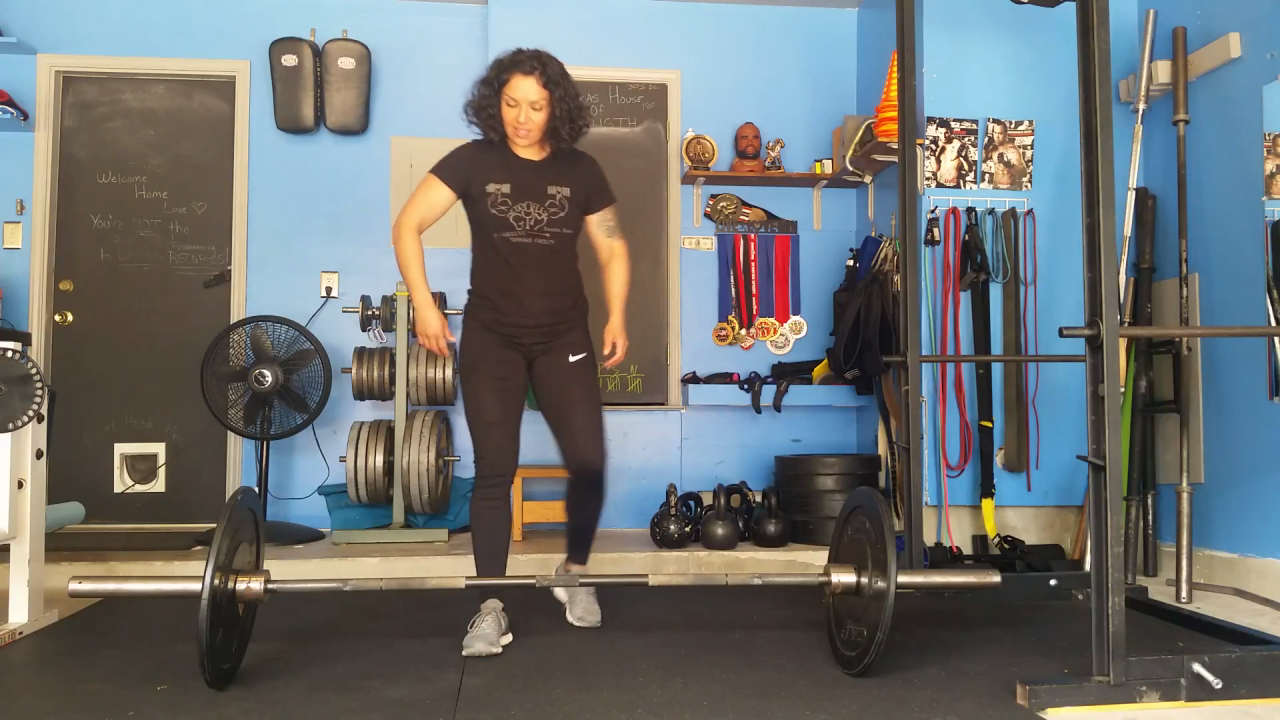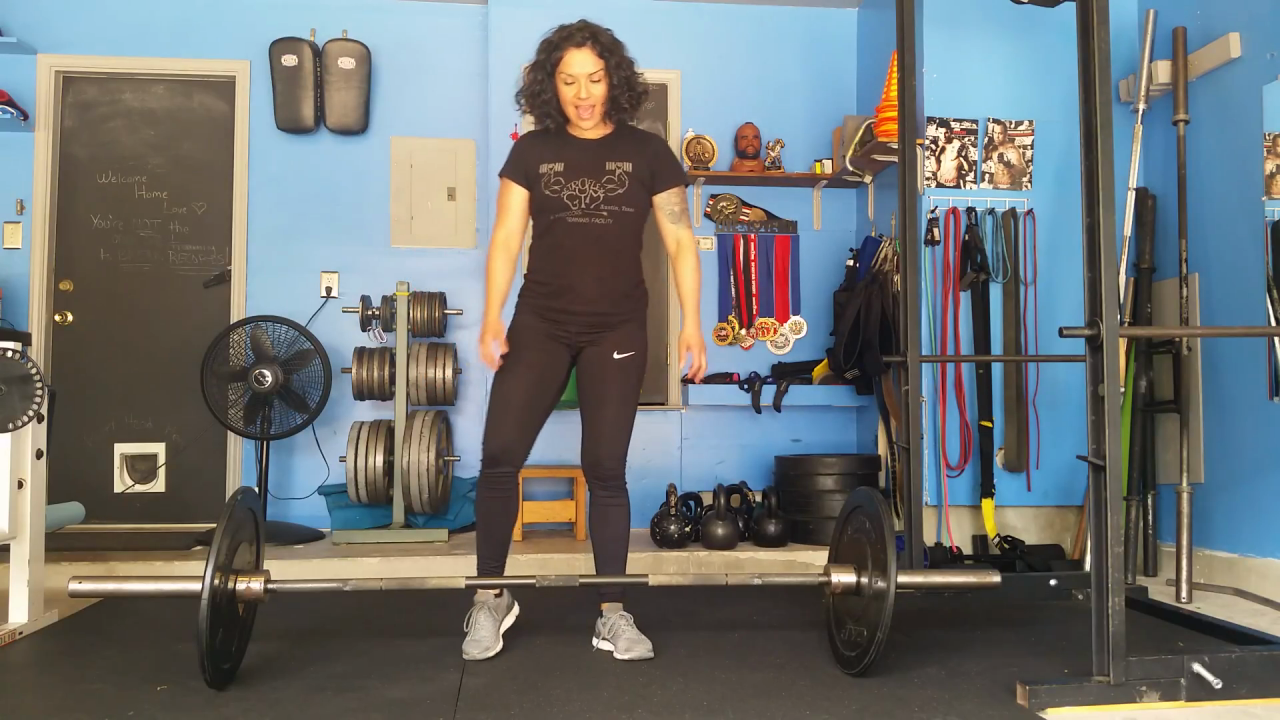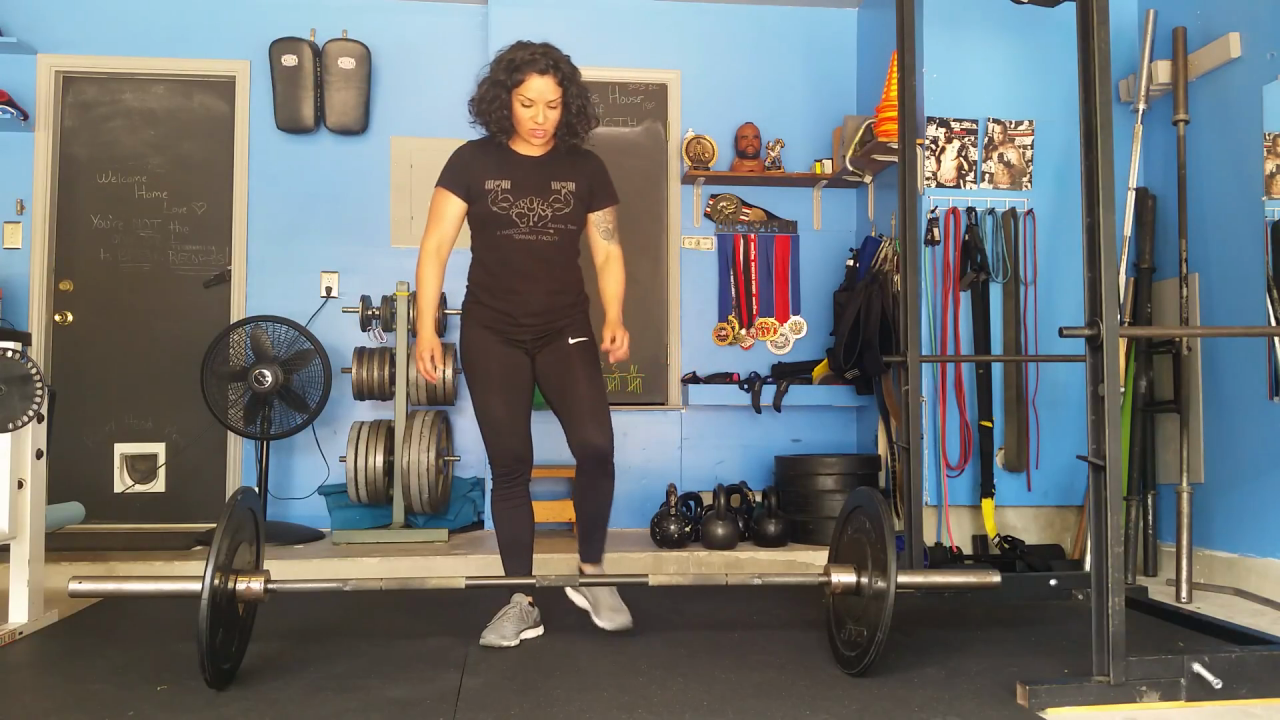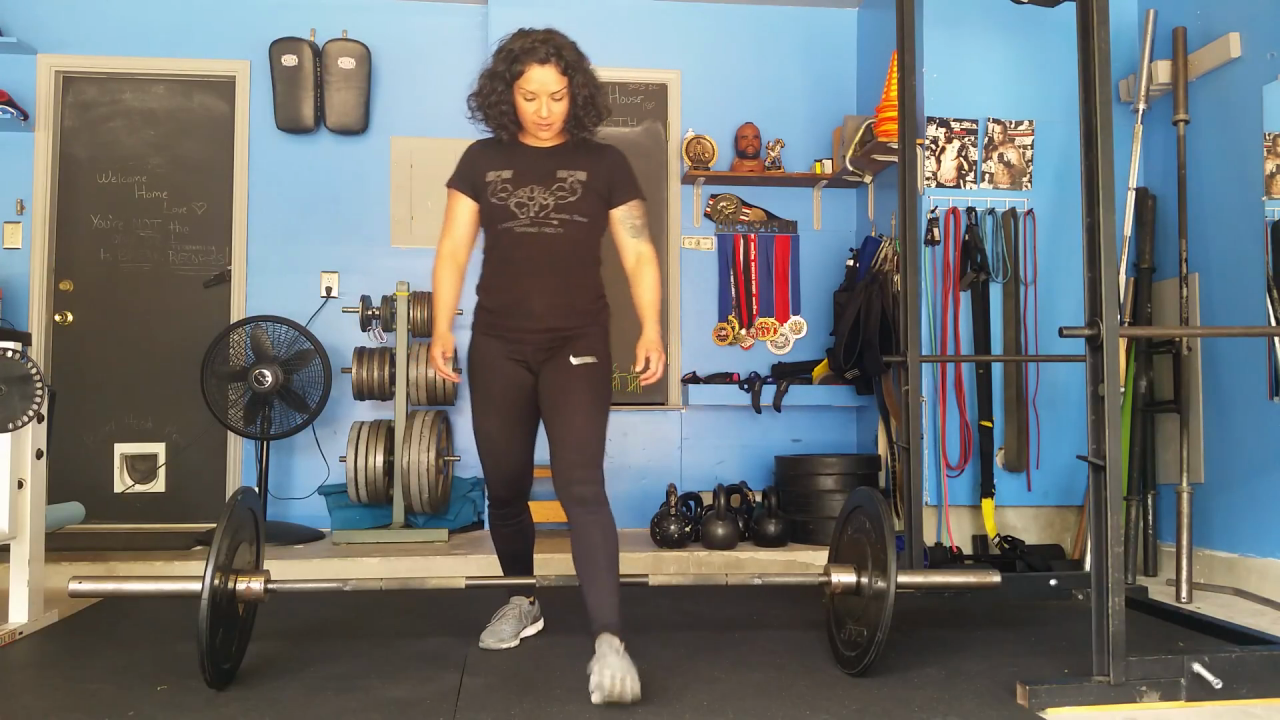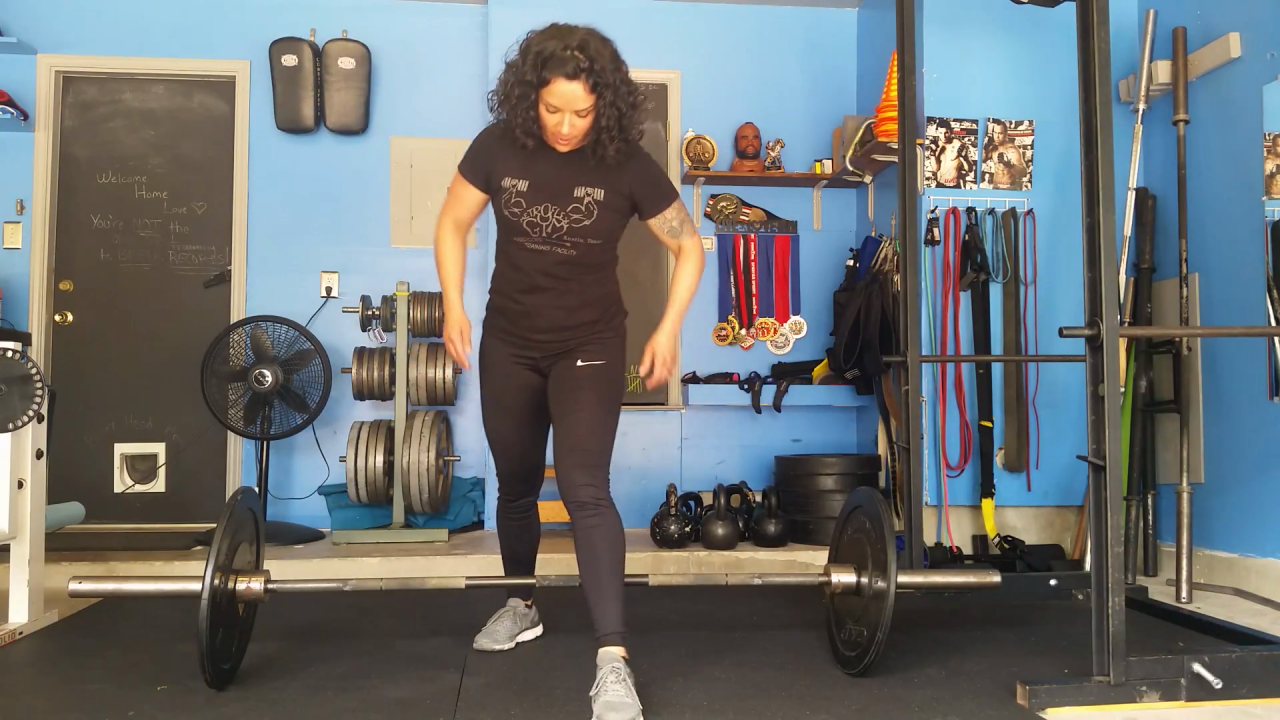
dt=1s
person 1, frame 1
left shoulder: (580, 170)
right shoulder: (472, 162)
left elbow: (613, 249)
right elbow: (408, 225)
left wrist: (616, 318)
right wrist: (422, 302)
left hip: (562, 335)
right hip: (489, 334)
left knee: (588, 459)
right knee: (495, 468)
left ankle: (575, 570)
right ankle: (491, 607)
person 1, frame 2
left shoulder: (647, 151)
right shoulder: (532, 151)
left elbow: (680, 241)
right elbow: (506, 238)
left wrist: (692, 323)
right wrist: (491, 317)
left hip: (617, 330)
right hip: (540, 324)
left knee: (605, 470)
right knee: (500, 455)
left ankle: (612, 612)
right ankle: (491, 595)
person 1, frame 3
left shoulder: (585, 168)
right shoulder: (472, 162)
left elbow: (608, 253)
right elbow: (435, 247)
left wrist: (613, 319)
right wrist: (426, 328)
left hip: (564, 328)
right hip: (491, 333)
left knee: (595, 444)
right knee: (510, 465)
left ankle: (590, 576)
right ankle: (521, 602)
person 1, frame 4
left shoulder: (604, 163)
right shoulder: (482, 161)
left elbow: (638, 253)
right elbow: (453, 251)
left wrist: (651, 330)
right wrist: (442, 329)
left hip: (577, 344)
right hip: (499, 346)
left knee: (580, 485)
right knee: (505, 487)
left ankle: (609, 644)
right ankle: (523, 600)
person 1, frame 5
left shoulder: (628, 165)
right shoulder: (498, 147)
left elbow: (689, 247)
right elbow: (451, 225)
left wrist: (669, 330)
right wrist: (453, 307)
left hip: (590, 346)
right hip: (508, 344)
left knee: (584, 487)
right knee: (516, 484)
left ankle: (612, 661)
right ankle: (521, 605)
